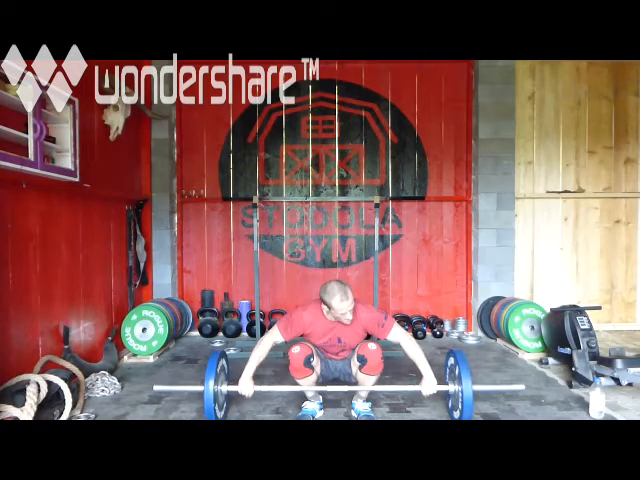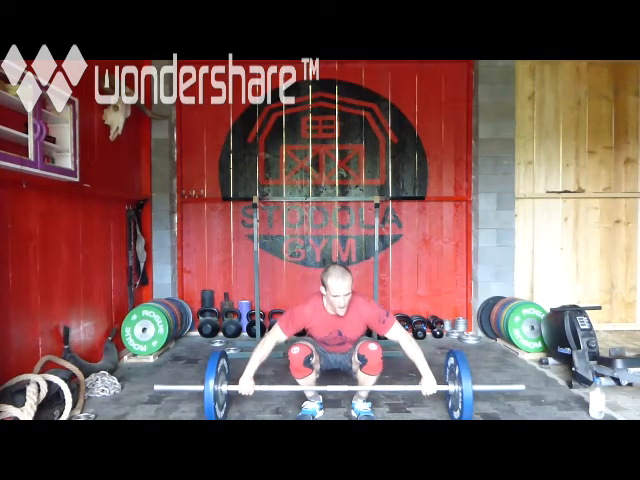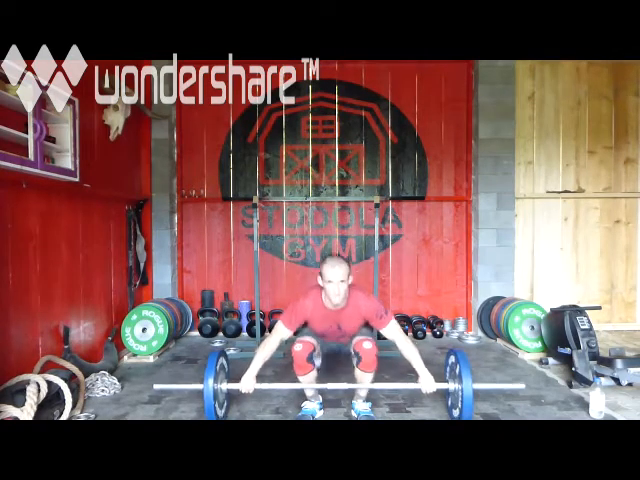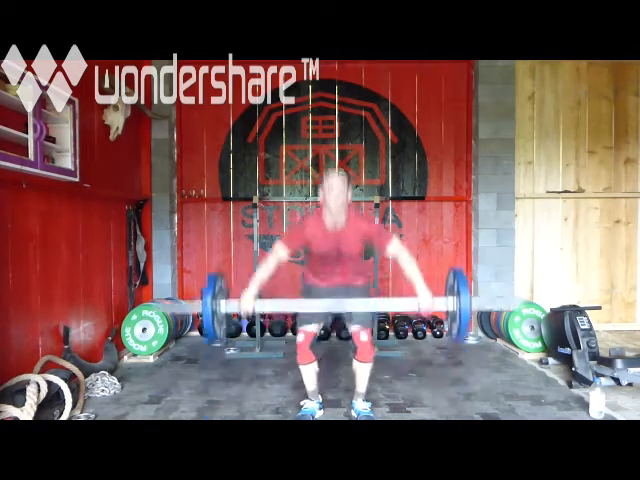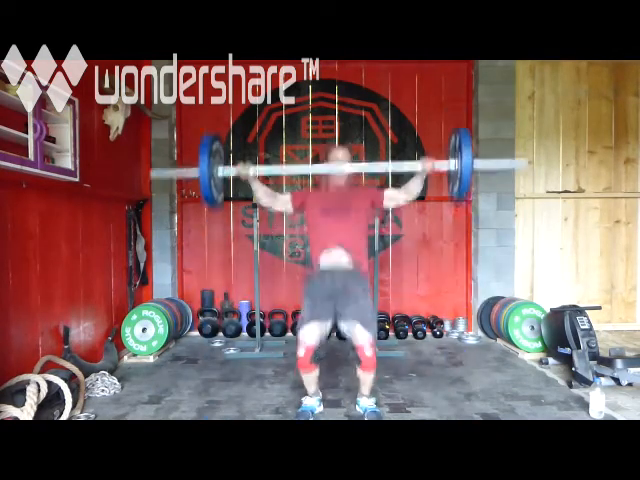
dt=0.4s
person 1, frame 1
left shoulder: (365, 313)
right shoulder: (305, 315)
left elbow: (404, 338)
right elbow: (268, 339)
left wrist: (428, 375)
right wrist: (247, 376)
left hip: (352, 364)
right hip: (320, 364)
left knee: (372, 350)
right knee: (297, 353)
left ankle: (360, 402)
right ankle: (312, 402)
person 1, frame 2
left shoulder: (366, 308)
right shoulder: (306, 310)
left elbow: (403, 337)
right elbow: (271, 338)
left wrist: (427, 375)
right wrist: (247, 375)
left hip: (352, 355)
right hip: (321, 354)
left knee: (373, 351)
right knee: (297, 353)
left ankle: (360, 401)
right ankle: (313, 401)
person 1, frame 3
left shoulder: (364, 302)
right shoulder: (306, 303)
left elbow: (399, 336)
right elbow: (275, 337)
left wrist: (423, 373)
right wrist: (251, 373)
left hip: (353, 338)
right hip: (320, 339)
left knee: (368, 349)
right knee: (300, 349)
left ankle: (360, 402)
right ankle: (312, 402)
person 1, frame 4
left shoulder: (363, 225)
right shoulder: (307, 226)
left elbow: (400, 252)
right elbow: (275, 256)
left wrist: (422, 290)
right wrist: (250, 292)
left hip: (354, 285)
right hip: (317, 286)
left knee: (363, 340)
right knee: (304, 339)
left ankle: (360, 404)
right ankle: (312, 403)
person 1, frame 5
left shoulder: (365, 195)
right shoulder: (312, 197)
left elbow: (404, 195)
right elbow: (273, 201)
left wrist: (422, 173)
right wrist: (250, 178)
left hip: (353, 277)
right hip: (321, 277)
left knee: (366, 349)
right knee: (306, 348)
left ankle: (365, 400)
right ankle: (312, 398)
